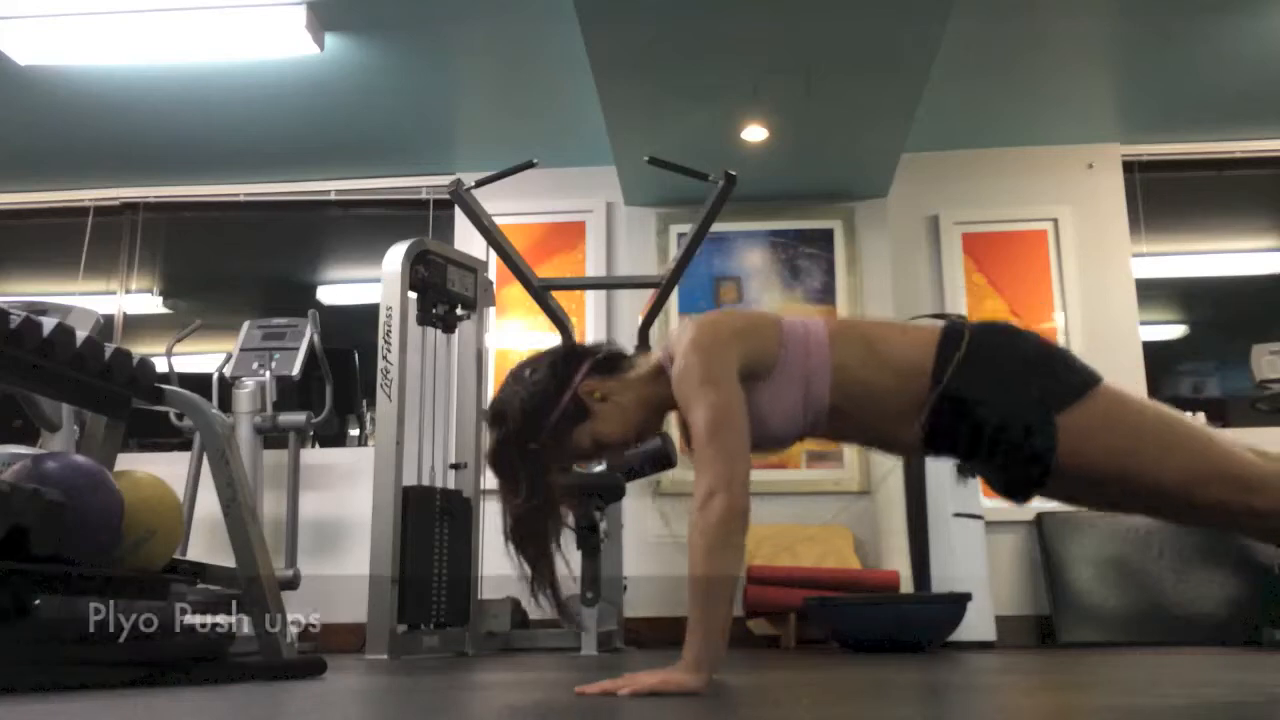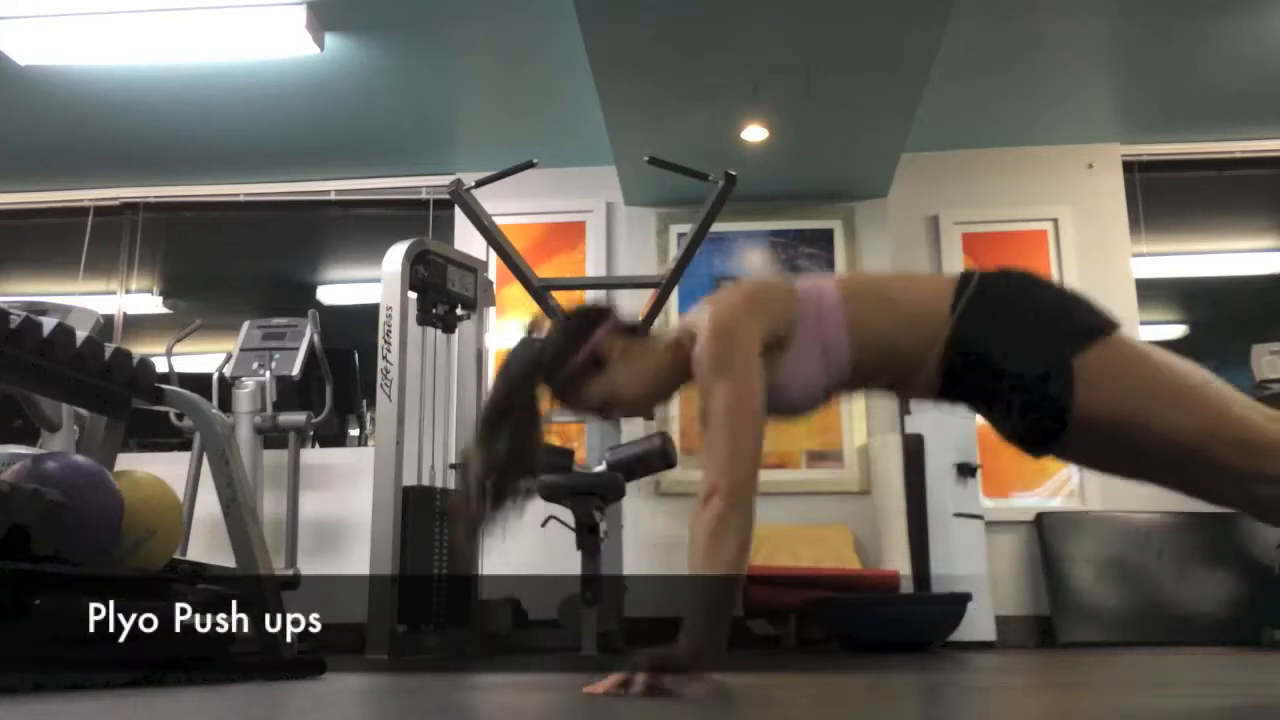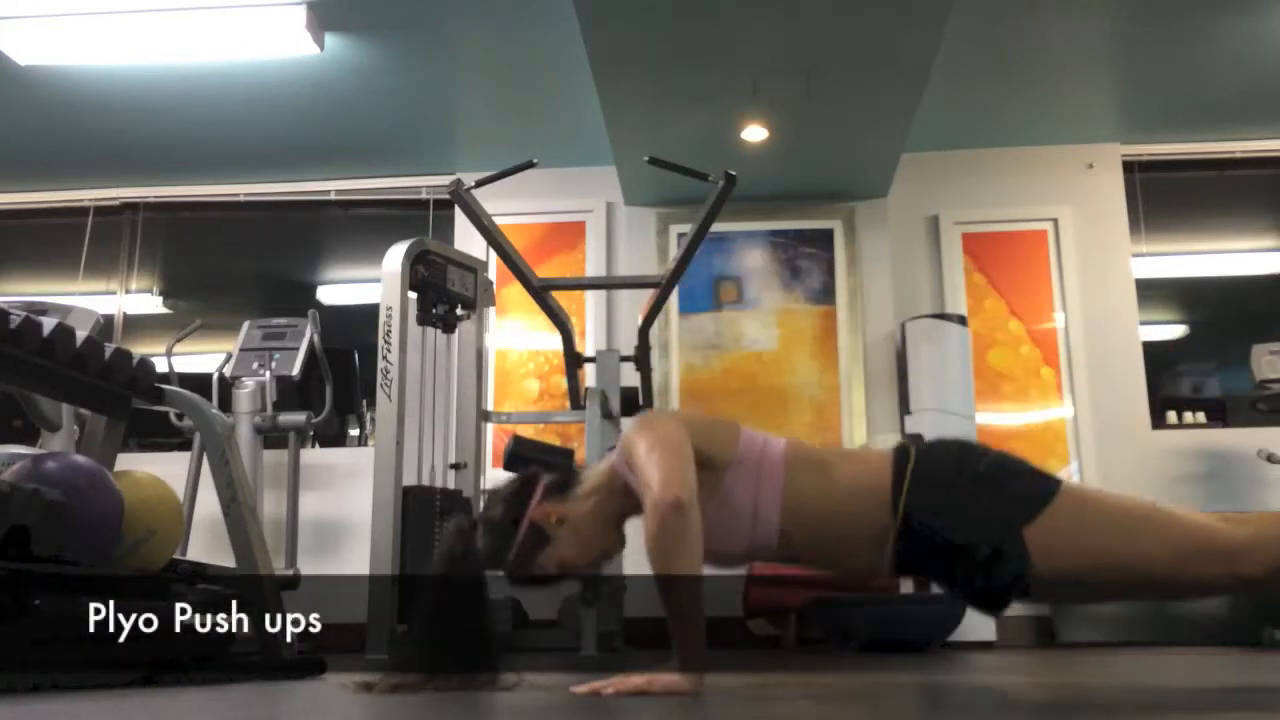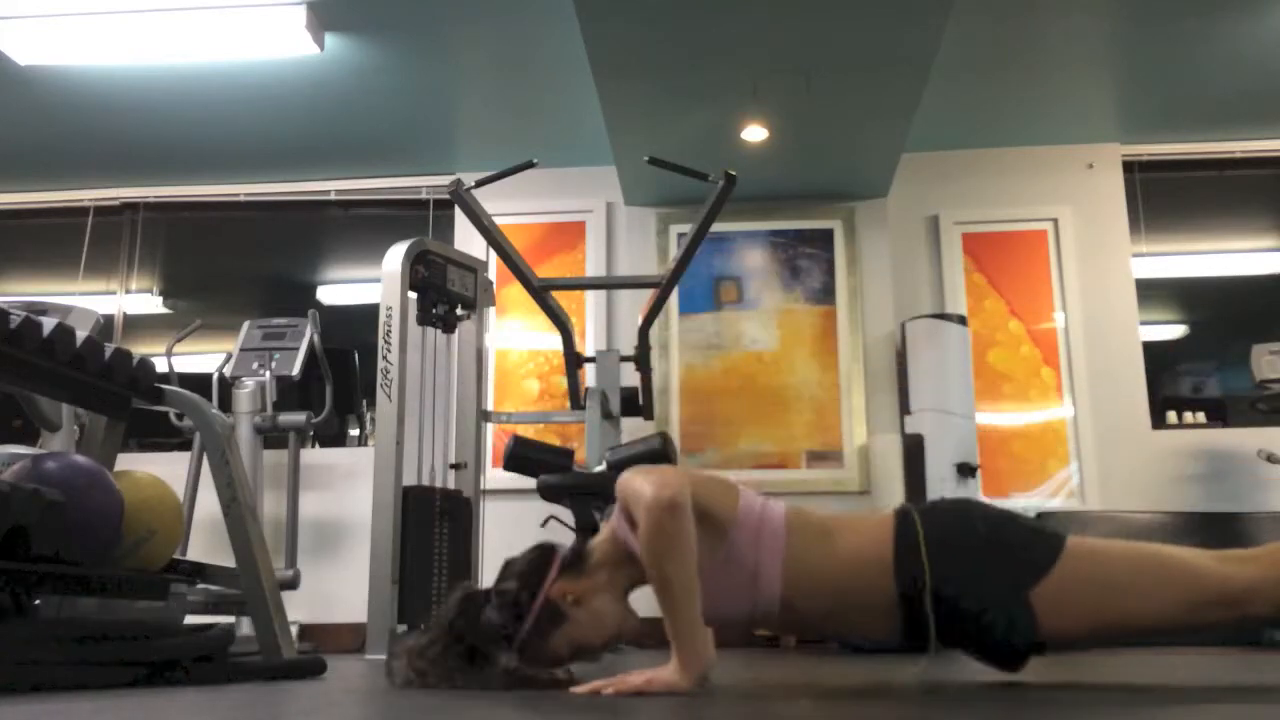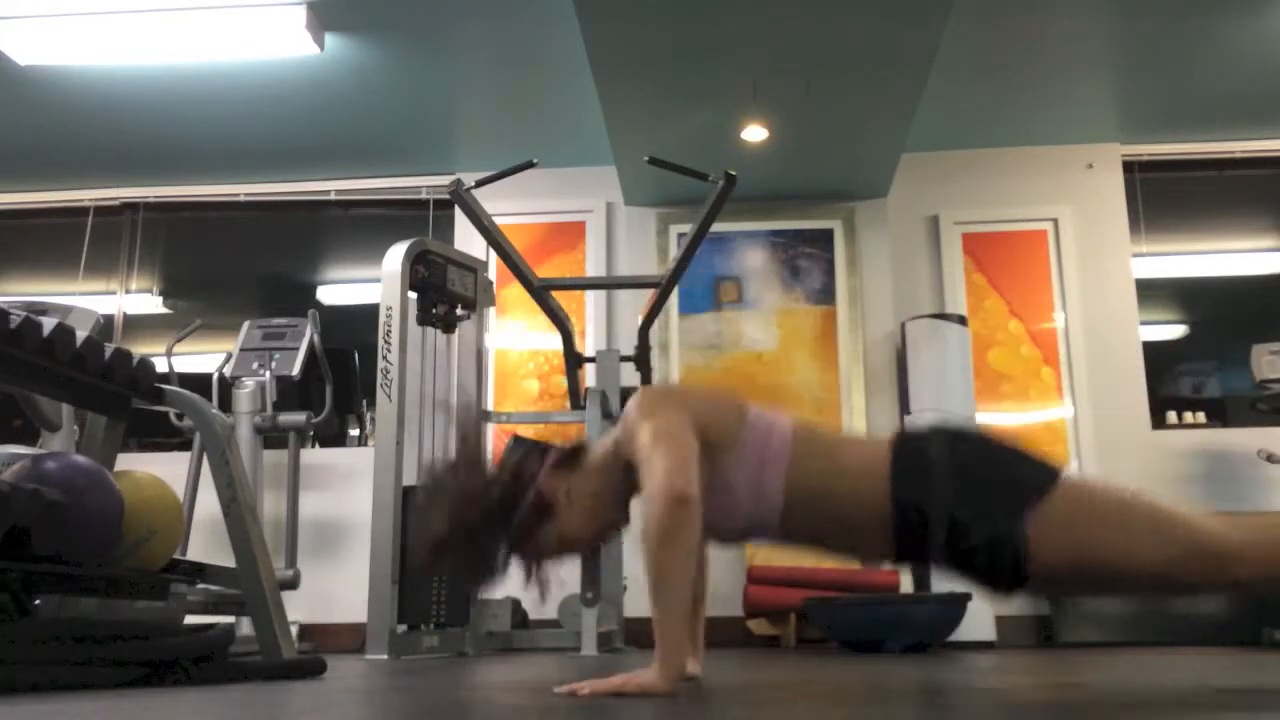
dt=1s
person 1, frame 1
left shoulder: (700, 352)
right shoulder: (683, 383)
left elbow: (725, 500)
right elbow: (717, 505)
left wrist: (696, 664)
right wrist: (697, 657)
left hip: (991, 389)
right hip: (965, 410)
person 1, frame 2
left shoulder: (721, 331)
right shoulder: (696, 356)
left elbow: (732, 499)
right elbow: (718, 493)
left wrist: (687, 651)
right wrist: (699, 643)
left hip: (1013, 346)
right hip: (987, 359)
person 1, frame 3
left shoulder: (645, 439)
right shoulder: (637, 484)
left elbow: (673, 508)
left wrist: (684, 666)
left hip: (950, 505)
right hip: (930, 520)
person 1, frame 4
left shoulder: (636, 492)
right shoulder: (639, 541)
left elbow: (669, 507)
left wrist: (688, 662)
left hip: (952, 569)
right hip: (933, 569)
person 1, frame 5
left shoulder: (648, 419)
right shoulder: (626, 470)
left elbow: (675, 497)
right elbow: (689, 526)
left wrist: (667, 666)
right wrist: (685, 652)
left hip: (959, 495)
right hip: (930, 503)
